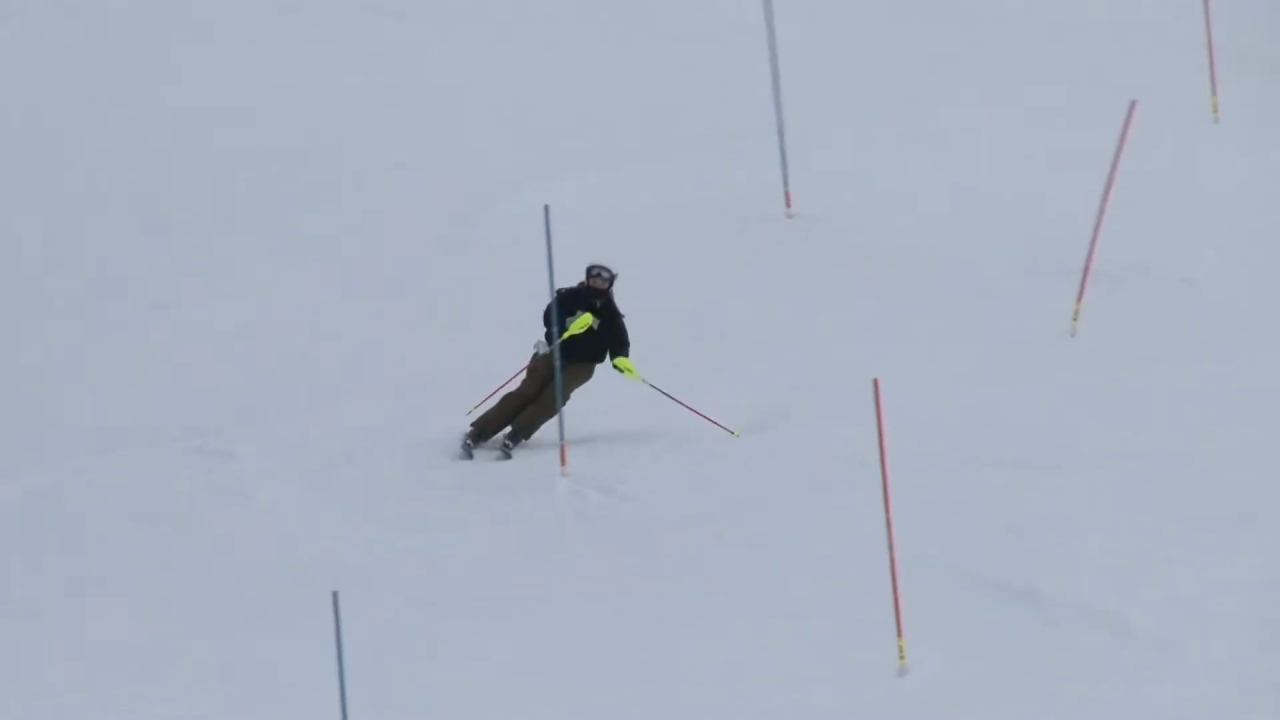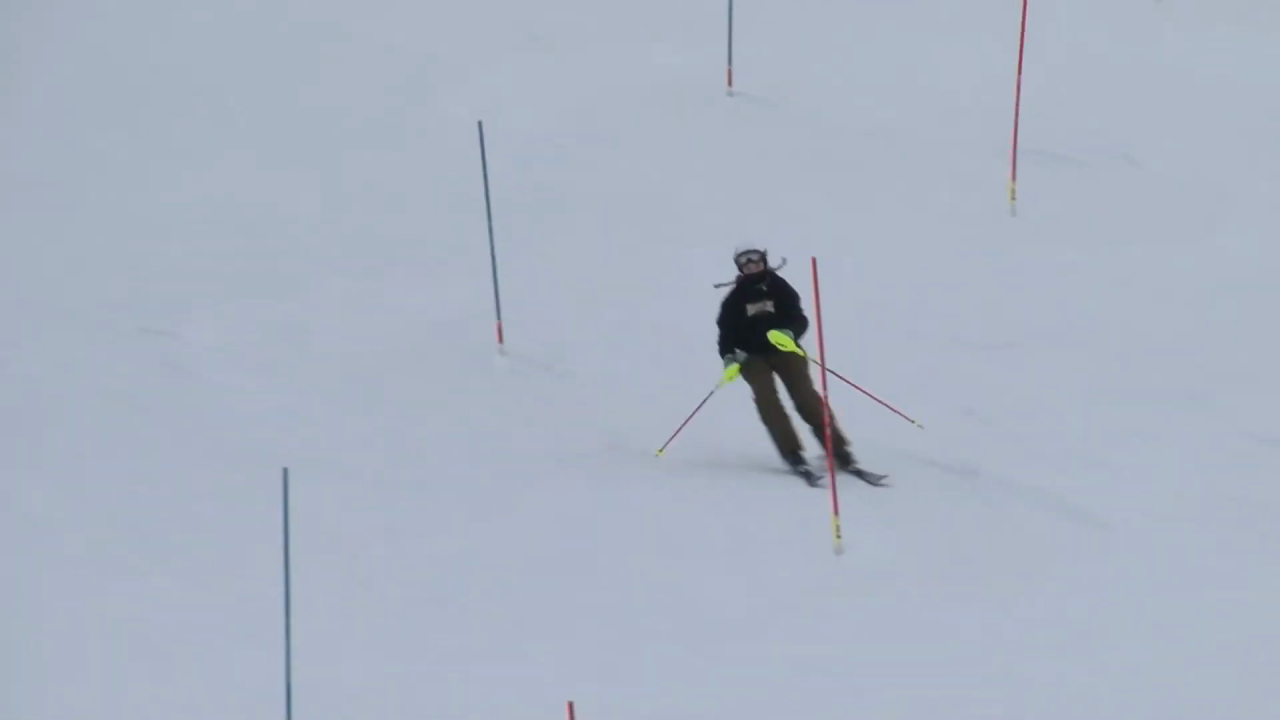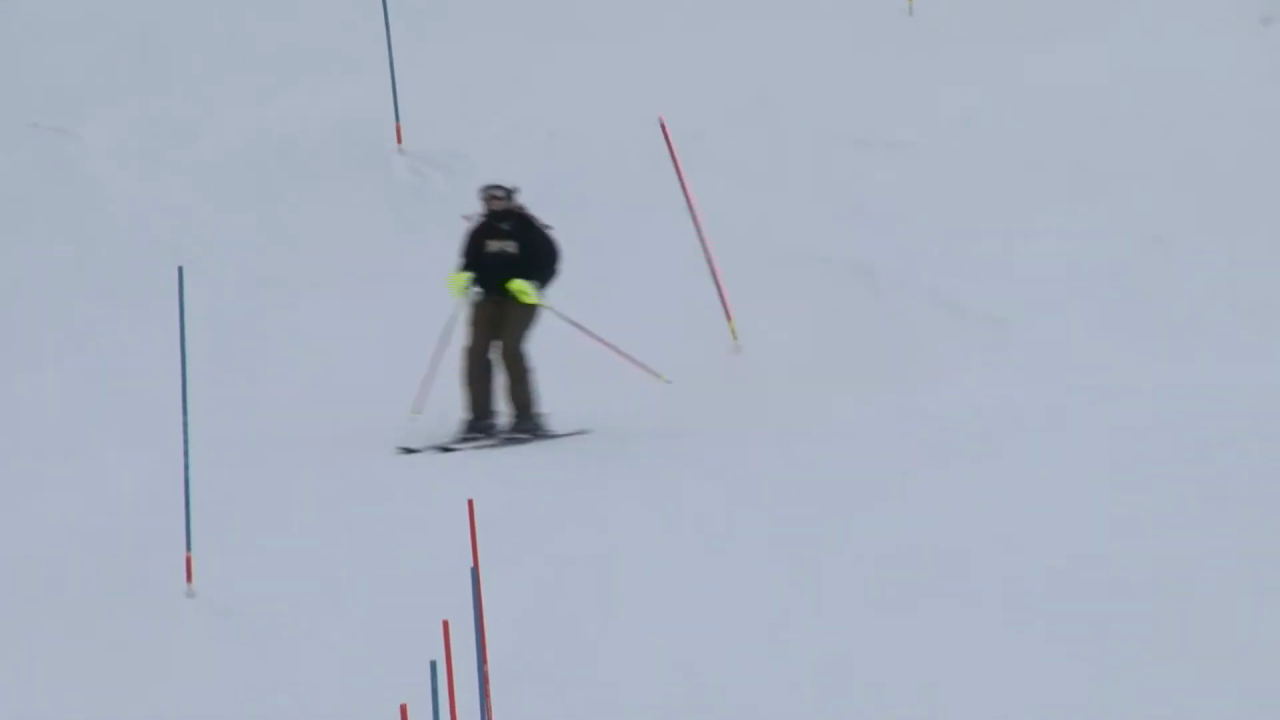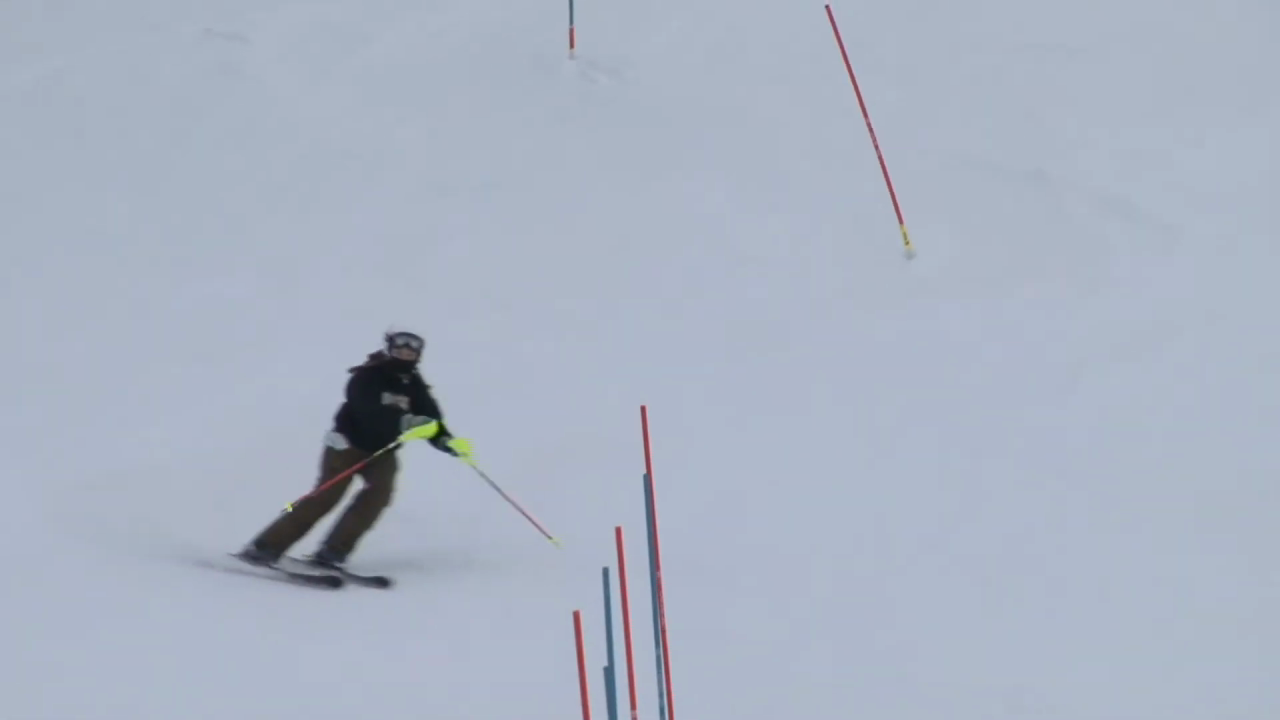
dt=1s
person 1, frame 1
left shoulder: (610, 314)
right shoulder: (570, 296)
left elbow: (618, 344)
right elbow: (550, 317)
left wrist: (621, 360)
right wrist: (570, 322)
left hip: (582, 364)
right hip: (553, 353)
left knee: (558, 392)
right knee: (526, 392)
left ankle: (516, 435)
right ankle: (478, 433)
person 1, frame 2
left shoulder: (780, 288)
right shoulder: (733, 300)
left elbow: (799, 321)
right elbow: (726, 334)
left wrist: (788, 334)
right wrist: (730, 359)
left hip: (784, 350)
right hip: (751, 355)
left knee: (805, 395)
right knee: (765, 393)
left ankle: (842, 453)
right ankle: (794, 455)
person 1, frame 3
left shoulder: (529, 230)
right shoulder: (481, 232)
left elbow: (547, 260)
right elbow: (470, 265)
left wrist: (532, 284)
right wrist: (463, 278)
left hip: (522, 298)
right hip: (490, 297)
left knee: (509, 344)
right knee: (478, 348)
left ankle: (527, 418)
right ankle: (480, 421)
person 1, frame 4
left shoulder: (416, 387)
right shoulder: (368, 376)
left elbow: (431, 423)
right elbow: (368, 411)
left wrist: (450, 441)
right wrist: (405, 423)
left hip: (382, 449)
right hip: (348, 442)
left knee: (381, 490)
right knee: (326, 497)
left ankle: (332, 552)
right ankle: (264, 548)
